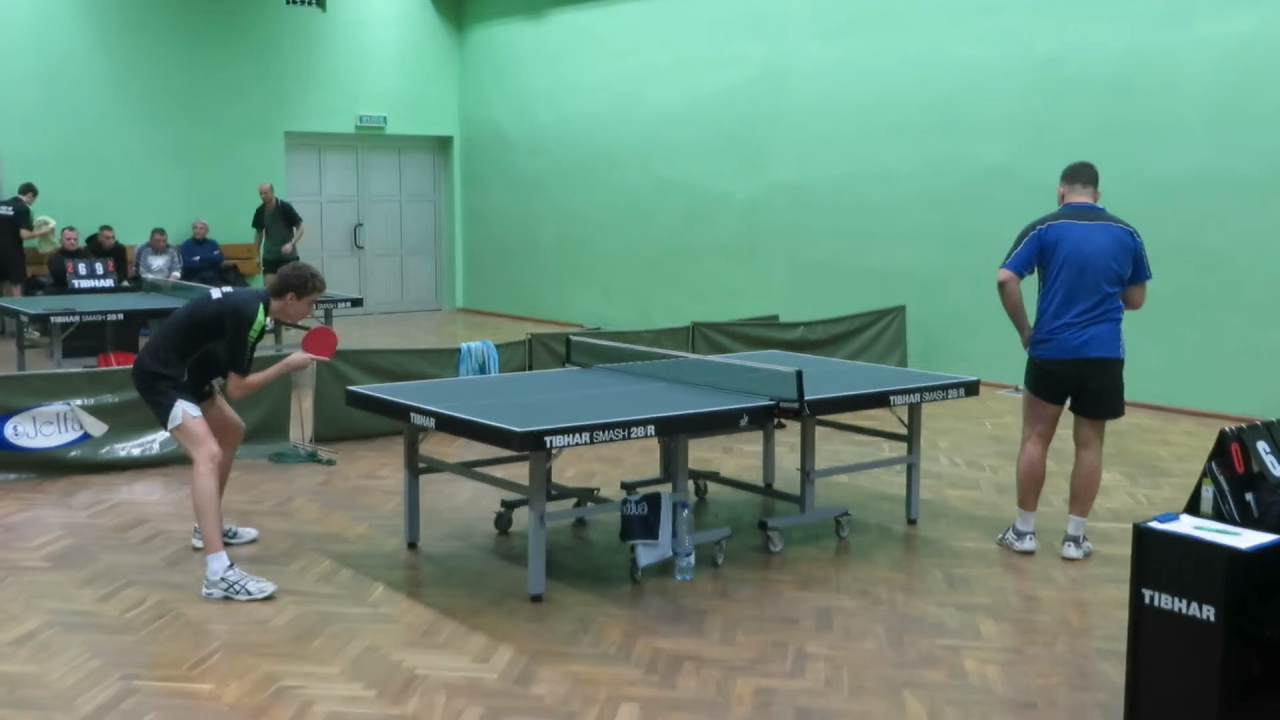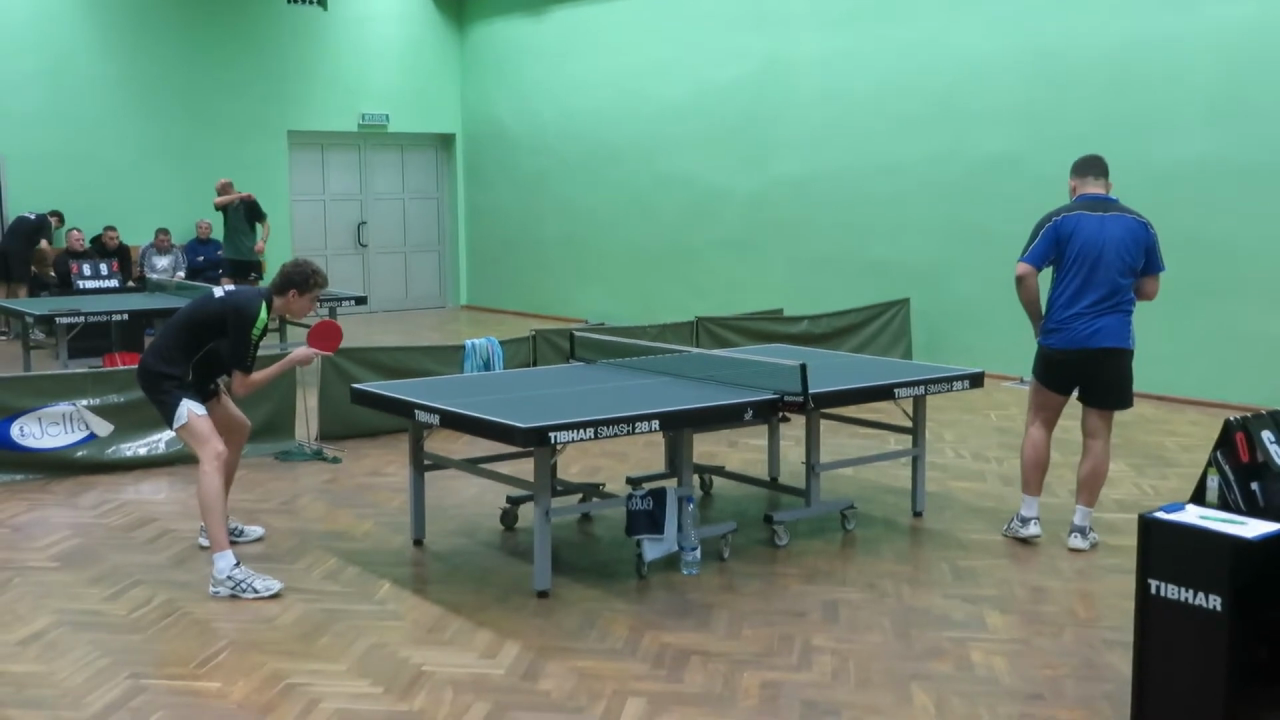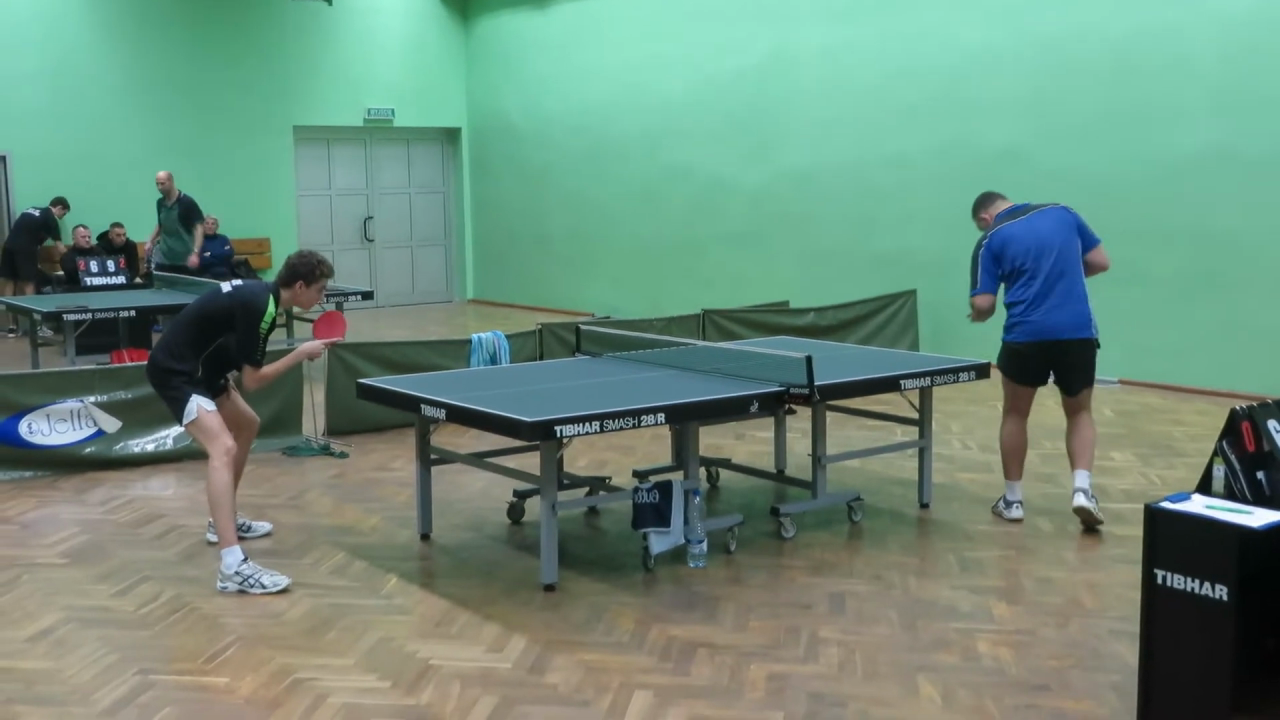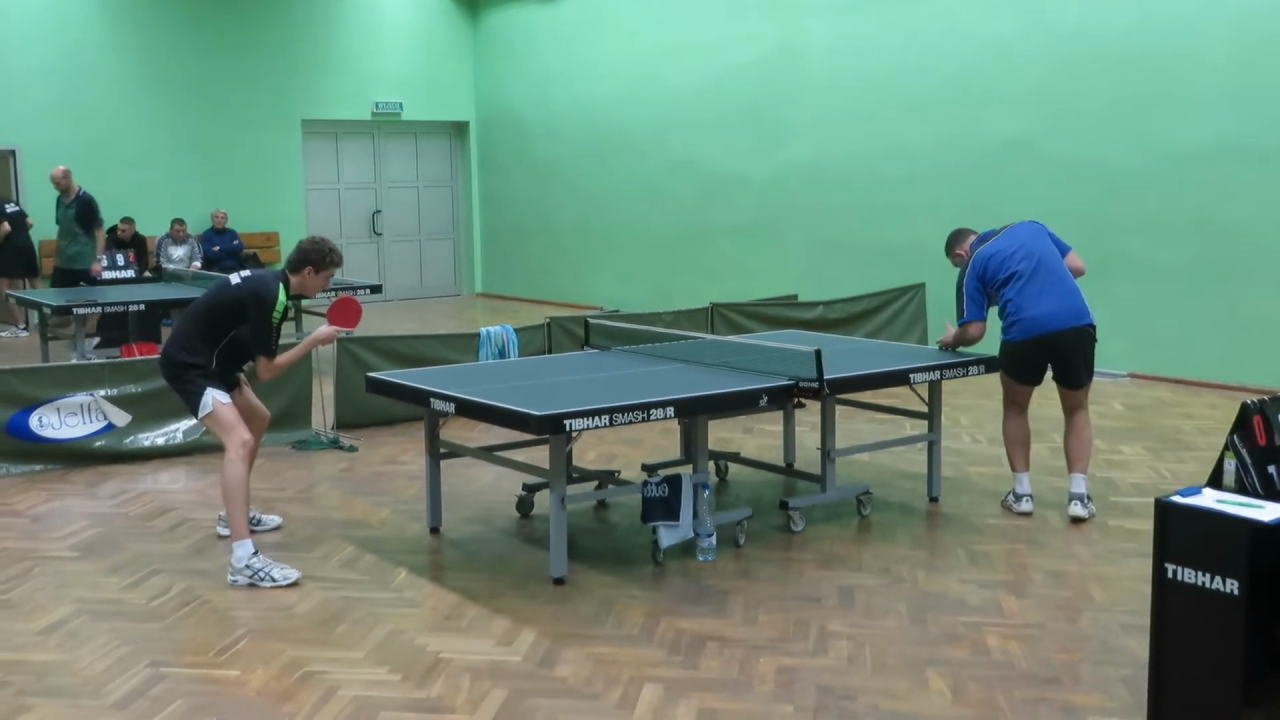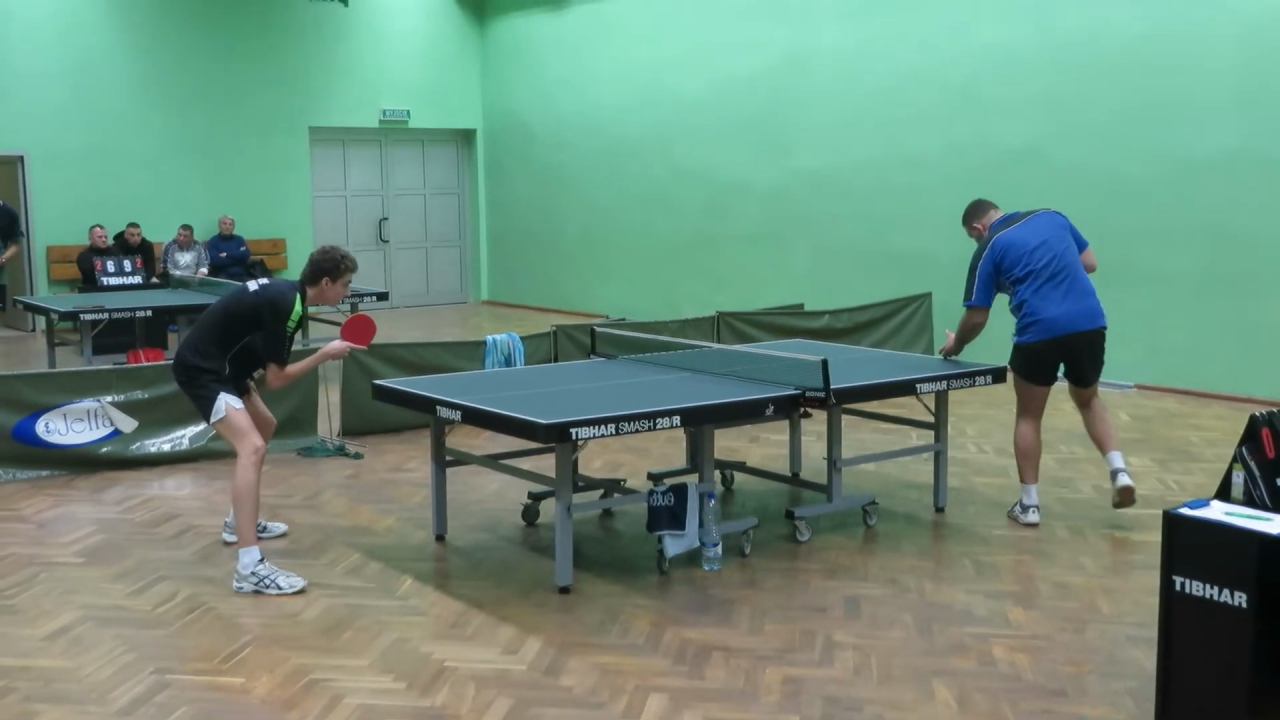
dt=1s
person 1, frame 1
left shoulder: (1043, 229)
right shoulder: (1127, 234)
left elbow: (1006, 280)
right elbow: (1135, 298)
left wrist: (1024, 330)
left hip: (1051, 350)
right hip: (1103, 354)
left knee: (1035, 439)
right knee: (1089, 445)
left ankle: (1023, 530)
right ankle: (1075, 537)
person 1, frame 2
left shoulder: (1058, 220)
right shoulder: (1140, 226)
left elbow: (1024, 274)
right elbow: (1149, 290)
left wrist: (1038, 322)
left hip: (1061, 341)
right hip: (1113, 345)
left knee: (1039, 425)
right knee: (1097, 436)
left ankle: (1028, 517)
right ankle: (1080, 527)
person 1, frame 3
left shoulder: (989, 241)
right shoulder: (1062, 213)
left elbow: (983, 304)
right elbow: (1101, 261)
left wrist: (977, 313)
left hip: (1026, 335)
right hip: (1079, 331)
left knee: (1015, 414)
right knee: (1079, 414)
left ankle: (1012, 499)
right ankle: (1082, 488)
person 1, frame 4
left shoulder: (972, 266)
right shoulder: (1031, 227)
left elbow: (973, 331)
right elbow: (1077, 267)
left wrist: (953, 339)
left hip: (1025, 332)
right hip: (1077, 324)
left knee: (1015, 408)
right knee: (1076, 410)
left ankle: (1022, 492)
right ankle: (1078, 495)
person 1, frame 5
left shoulder: (988, 249)
right shoulder: (1051, 216)
left elbow: (976, 317)
right elbow: (1089, 264)
left wrist: (956, 344)
left hip: (1039, 332)
right hip: (1089, 322)
left knee: (1028, 416)
right knee: (1088, 401)
left ankle: (1029, 503)
right ankle: (1119, 471)
person 2, frame 1
left shoulder: (252, 301)
right shoulder: (248, 314)
right elbow: (236, 388)
right wrist: (288, 365)
left hip: (181, 372)
right hip: (159, 376)
left knee: (232, 431)
right knee: (208, 455)
left ankle: (210, 526)
right ankle: (218, 573)
person 2, frame 2
left shoulder: (254, 299)
right shoulder: (251, 312)
right elbow: (241, 386)
left wrist: (217, 384)
right wrist: (293, 360)
left hip: (187, 371)
right hip: (164, 375)
left knee: (238, 430)
right knee: (214, 453)
left ankle: (216, 525)
right ankle: (225, 572)
person 2, frame 3
left shoulder: (260, 293)
right shoulder: (258, 306)
right elbow: (252, 379)
left wrist: (223, 380)
right wrist: (302, 353)
left hip: (196, 367)
right hip: (173, 371)
left knee: (247, 426)
right knee: (223, 449)
left ankle: (224, 521)
right ankle: (232, 566)
person 2, frame 4
left shoulder: (270, 282)
right shoulder: (269, 296)
right elbow: (266, 369)
left wrist: (236, 374)
right wrist: (314, 340)
left hip: (207, 360)
right hip: (187, 364)
left knee: (258, 420)
right knee: (240, 441)
left ankle: (235, 514)
right ankle: (243, 560)
person 2, frame 5
left shoulder: (285, 291)
right shoulder: (285, 305)
right elbow: (276, 378)
left wrist: (246, 381)
right wrist: (325, 354)
left hip: (218, 364)
right hip: (200, 369)
left knee: (265, 427)
right knee: (252, 448)
left ankle: (240, 521)
right ankle: (250, 567)
